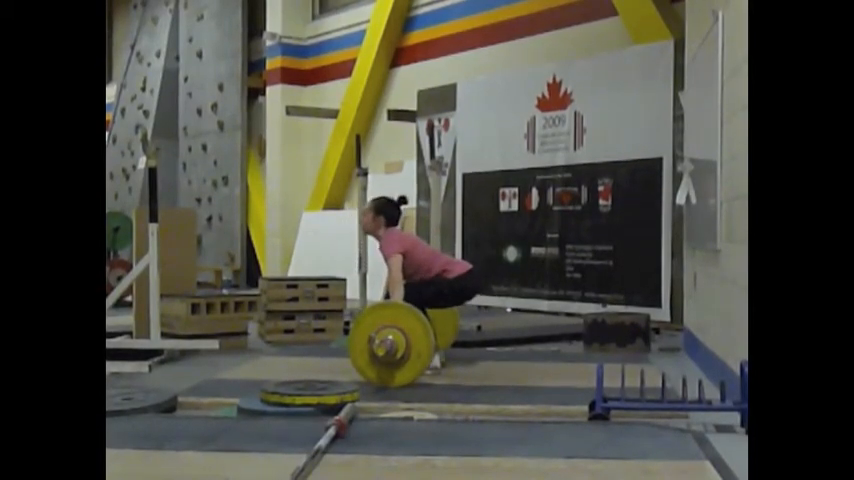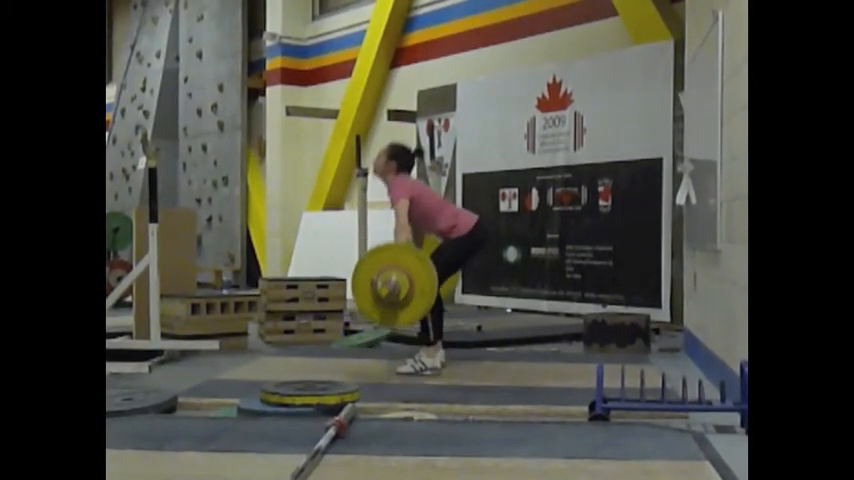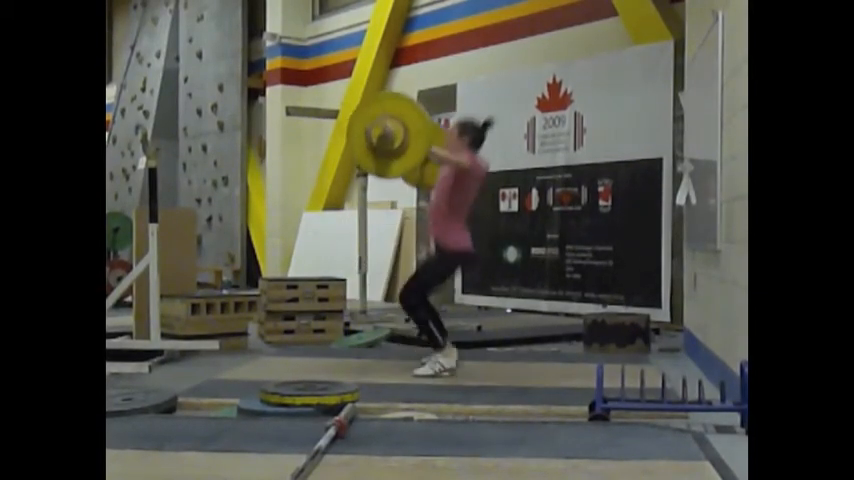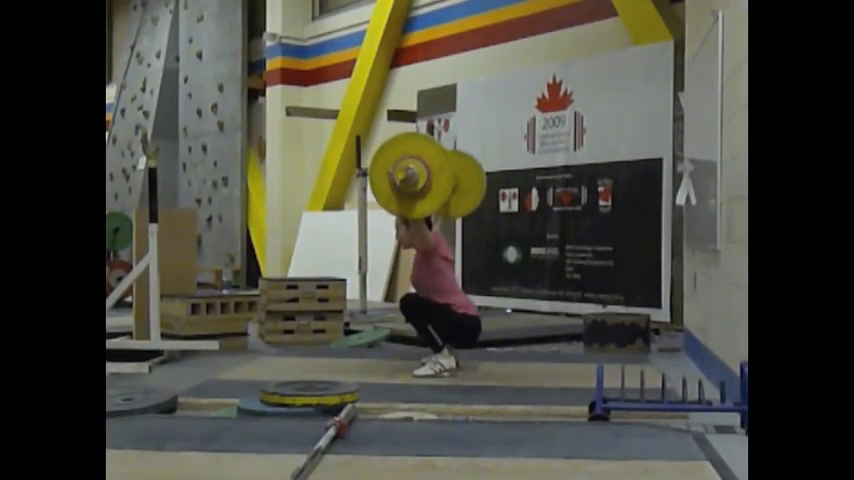
dt=0.5s
person 1, frame 1
left shoulder: (389, 241)
right shoulder: (398, 237)
left elbow: (396, 281)
right elbow: (407, 278)
left hip: (460, 281)
right hip: (463, 278)
left knee: (401, 298)
person 1, frame 2
left shoulder: (398, 186)
right shoulder: (407, 184)
left elbow: (402, 228)
right elbow: (418, 223)
left hip: (466, 234)
right hip: (468, 230)
left ankle: (430, 357)
right ankle: (434, 351)
person 1, frame 3
left shoulder: (469, 163)
right shoulder: (469, 165)
left elbow: (450, 158)
left hip: (453, 248)
right hip: (450, 245)
left knee: (410, 296)
right knee: (417, 294)
left ankle: (445, 355)
right ankle: (443, 349)
person 1, frame 4
left shoulder: (428, 247)
right shoulder: (432, 245)
left elbow: (418, 221)
left hip: (464, 325)
right hip: (463, 320)
left knee: (409, 303)
left ankle: (444, 359)
right ankle: (444, 352)
